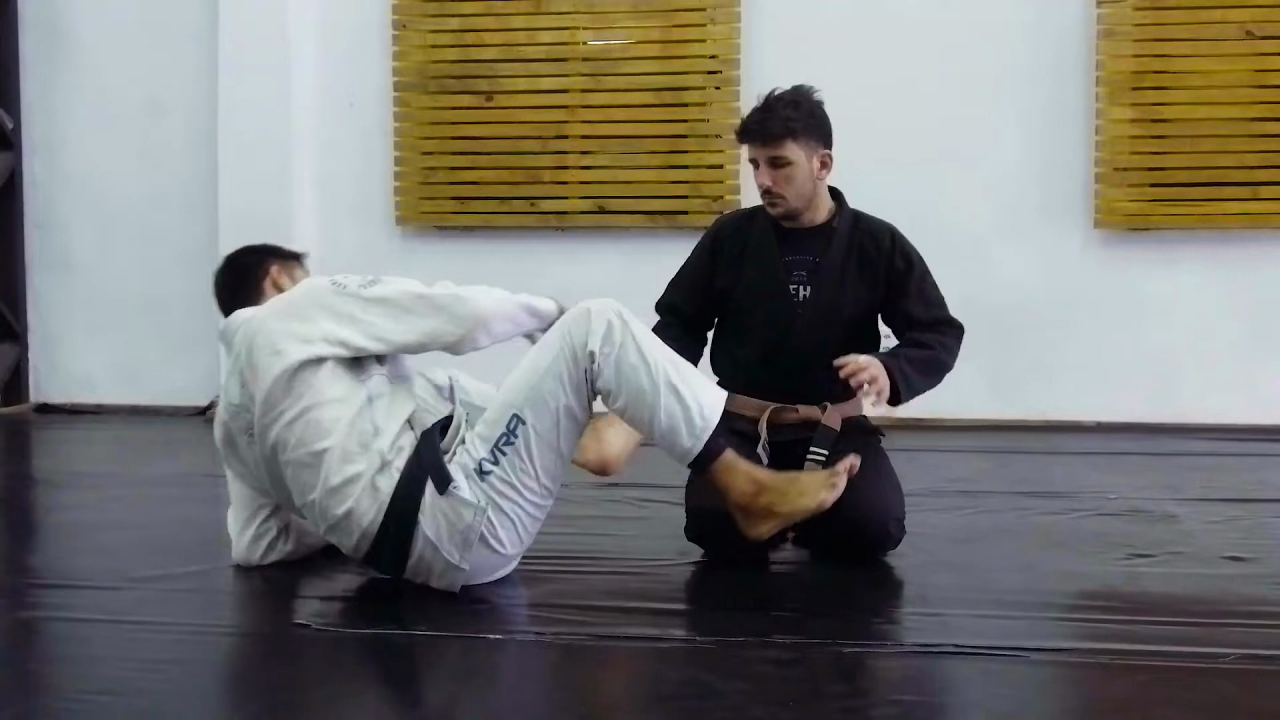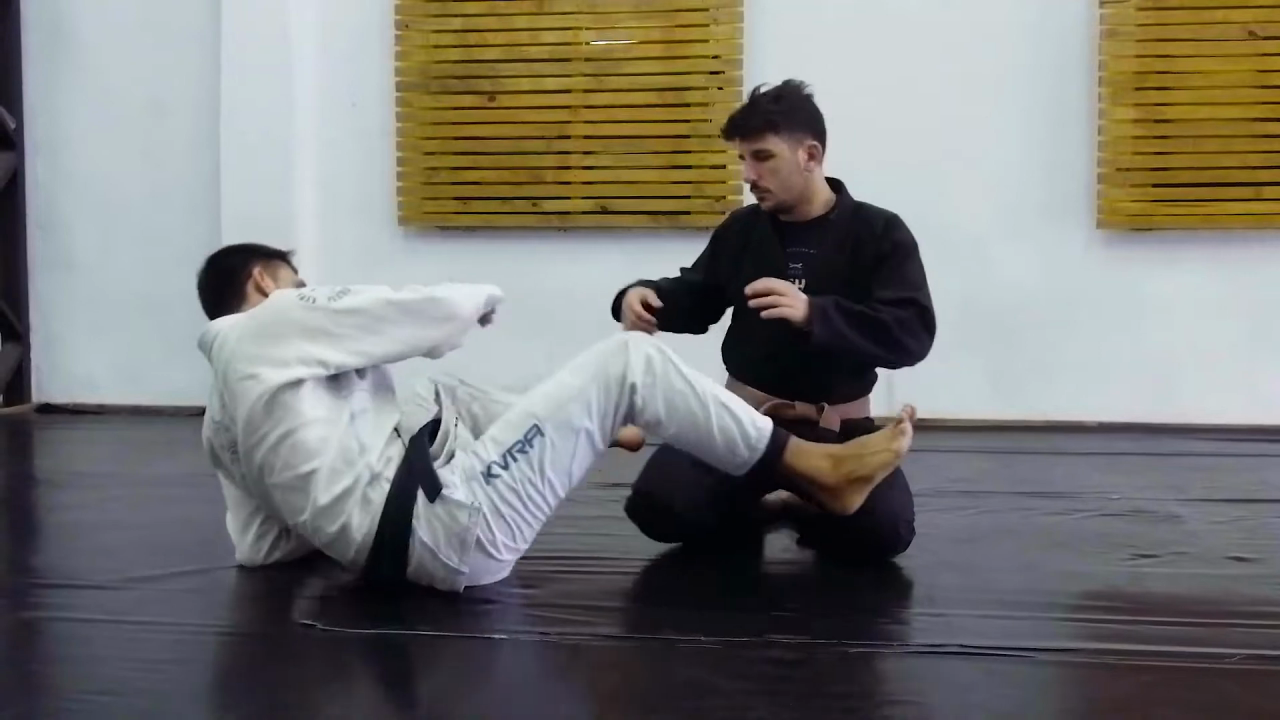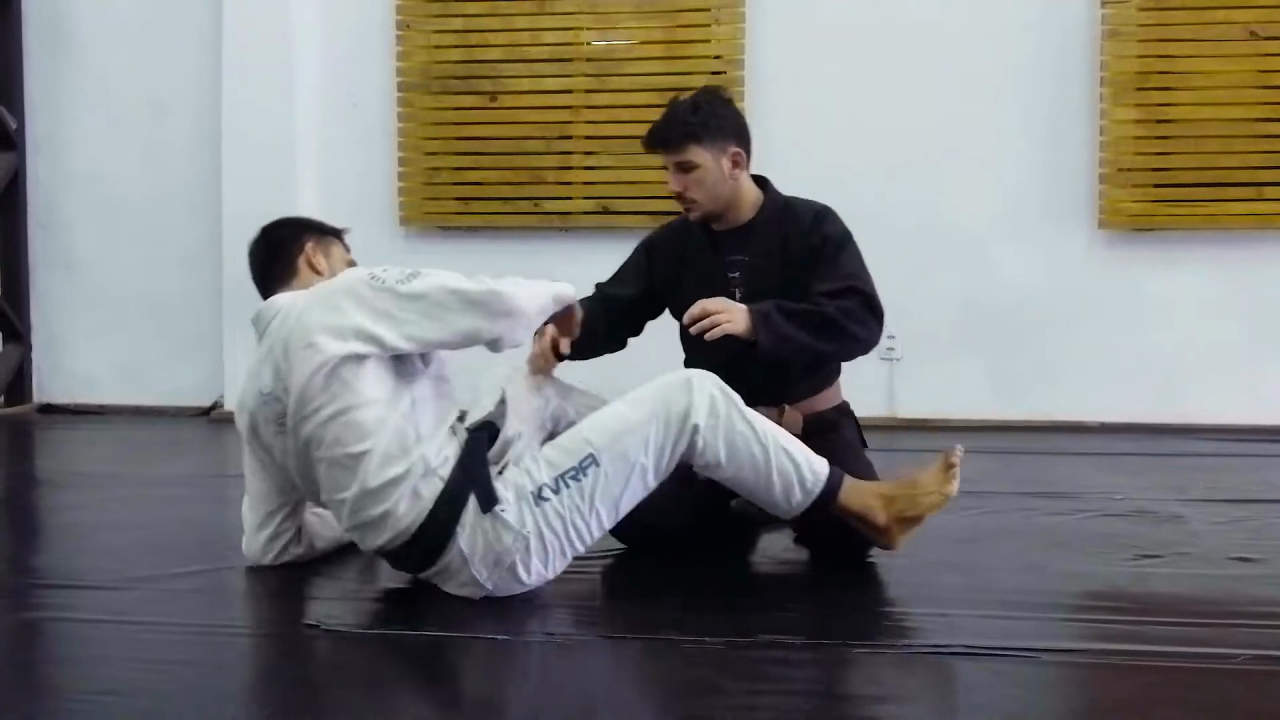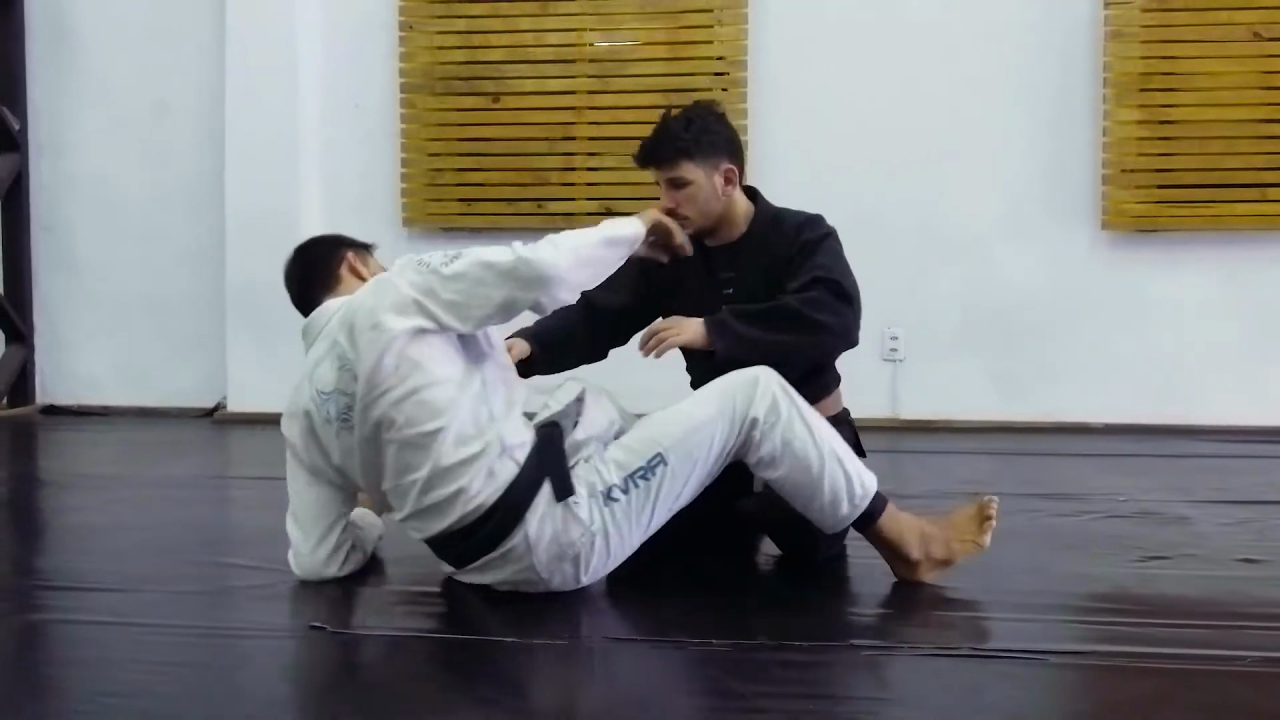
dt=0.3s
person 1, frame 1
left shoulder: (233, 417)
right shoulder: (301, 308)
left elbow: (257, 546)
right elbow: (464, 313)
right wrist: (546, 312)
left hip: (408, 548)
right hip: (460, 526)
left knee: (426, 388)
right knee: (598, 325)
left ankle: (581, 433)
right ankle: (748, 488)
person 1, frame 2
left shoulder: (220, 424)
right shoulder: (277, 320)
left elbow: (260, 545)
right elbow: (436, 313)
right wrist: (482, 292)
left hip: (404, 548)
right hip: (453, 528)
left knee: (434, 397)
right knee: (627, 360)
left ankle: (590, 433)
right ankle: (820, 468)
person 1, frame 3
left shoulder: (255, 396)
right shoulder: (340, 299)
left elbow: (269, 546)
right elbow: (499, 308)
right wrist: (559, 297)
left hip: (435, 550)
right hip: (495, 542)
left knee: (533, 395)
right knee: (691, 398)
right ankle: (869, 507)
person 1, frame 4
left shoulder: (302, 407)
right shoulder: (397, 292)
left elbow: (317, 561)
right elbow: (540, 272)
left wrist: (373, 512)
right wrist: (634, 229)
left hip: (486, 560)
right hip: (551, 532)
left knee: (589, 406)
right knee: (756, 394)
right ankle: (902, 539)
person 2, frame 1
left shoulder: (878, 245)
right shoulder: (731, 236)
left elbow: (940, 333)
right elbow: (681, 322)
left wrist: (891, 372)
left hip: (834, 430)
right hip: (743, 426)
left knee: (872, 529)
right knee: (723, 528)
person 2, frame 2
left shoulder: (879, 233)
right shoulder: (740, 230)
left elbow: (913, 333)
right elbow: (697, 297)
left wrist: (813, 313)
right wrist: (644, 295)
left hip: (837, 428)
left knee: (883, 532)
right knee: (659, 505)
left ankle: (811, 507)
right ankle: (755, 508)
person 2, frame 3
left shoulder: (813, 229)
right shoulder: (672, 243)
left elbow: (860, 322)
right elbow: (616, 309)
left wrist: (757, 321)
right wrist: (566, 331)
left hip: (810, 425)
left knee: (850, 531)
right knee: (637, 520)
right ankle: (751, 508)
person 2, frame 4
left shoulder: (803, 238)
right shoulder: (666, 256)
left elbow: (836, 320)
right elbow: (596, 318)
left wrist: (713, 332)
right wrist: (528, 345)
left knee: (806, 535)
left ankle: (758, 506)
right ankle: (744, 505)
